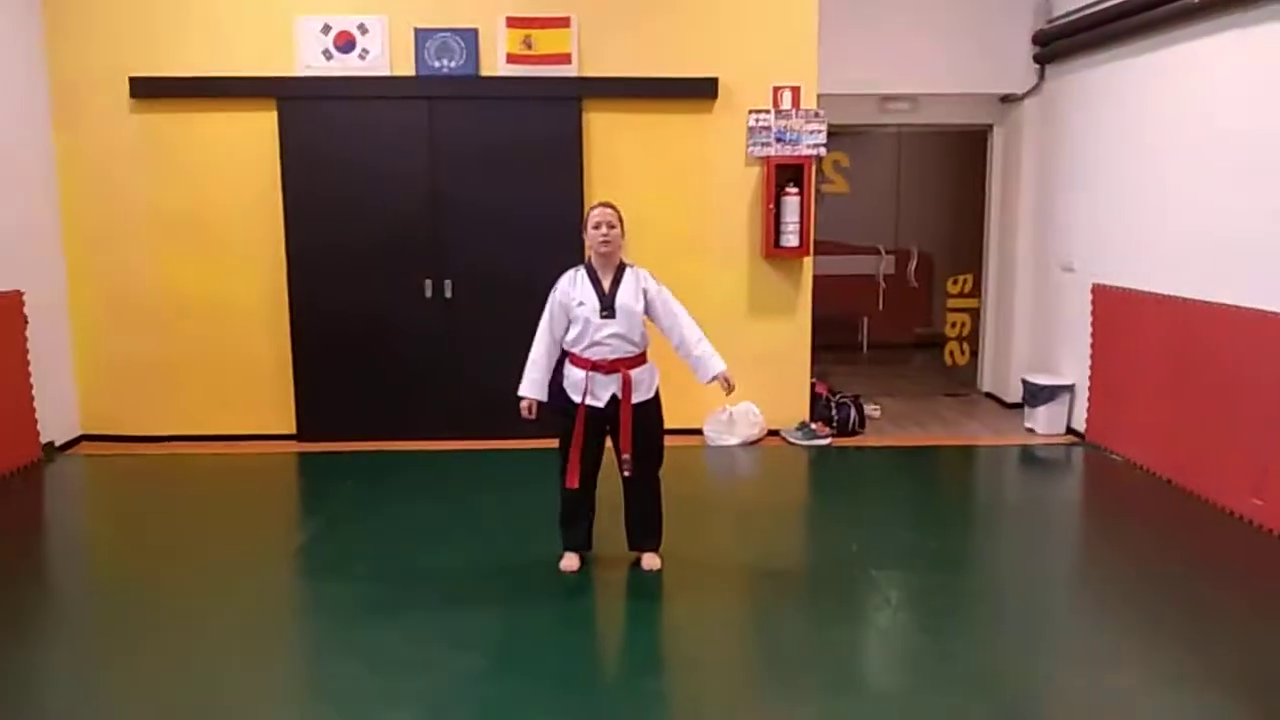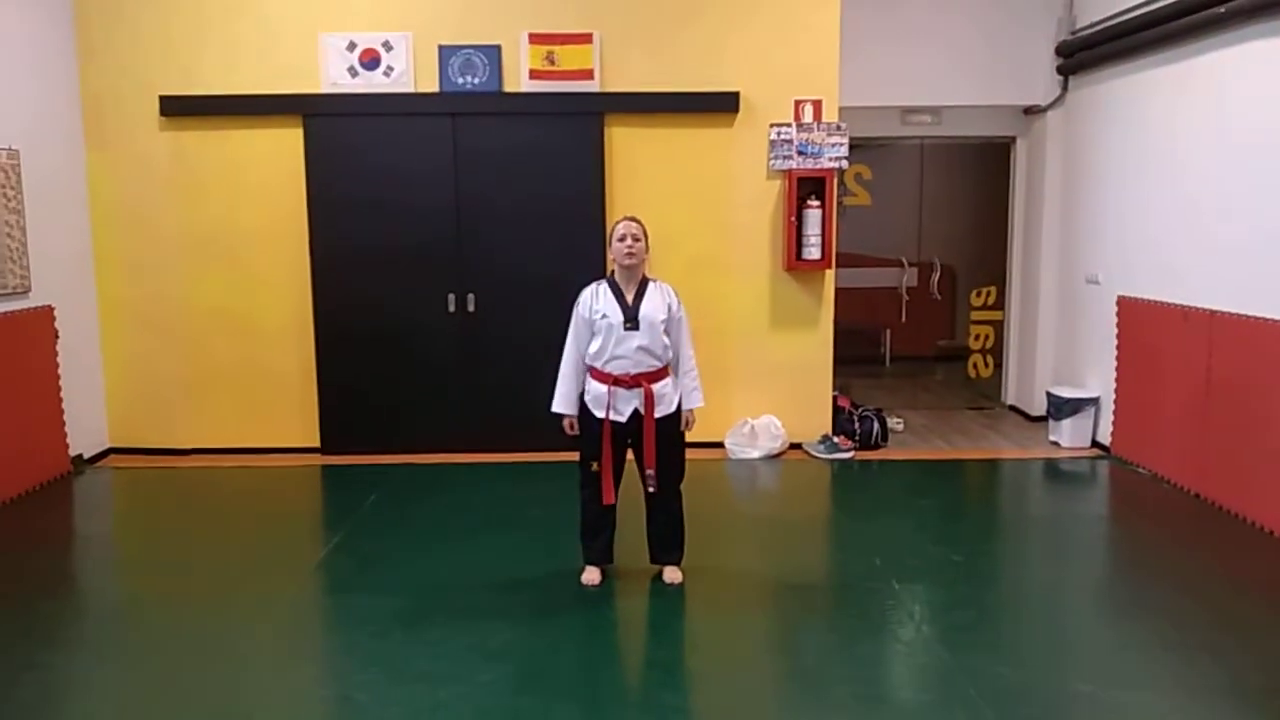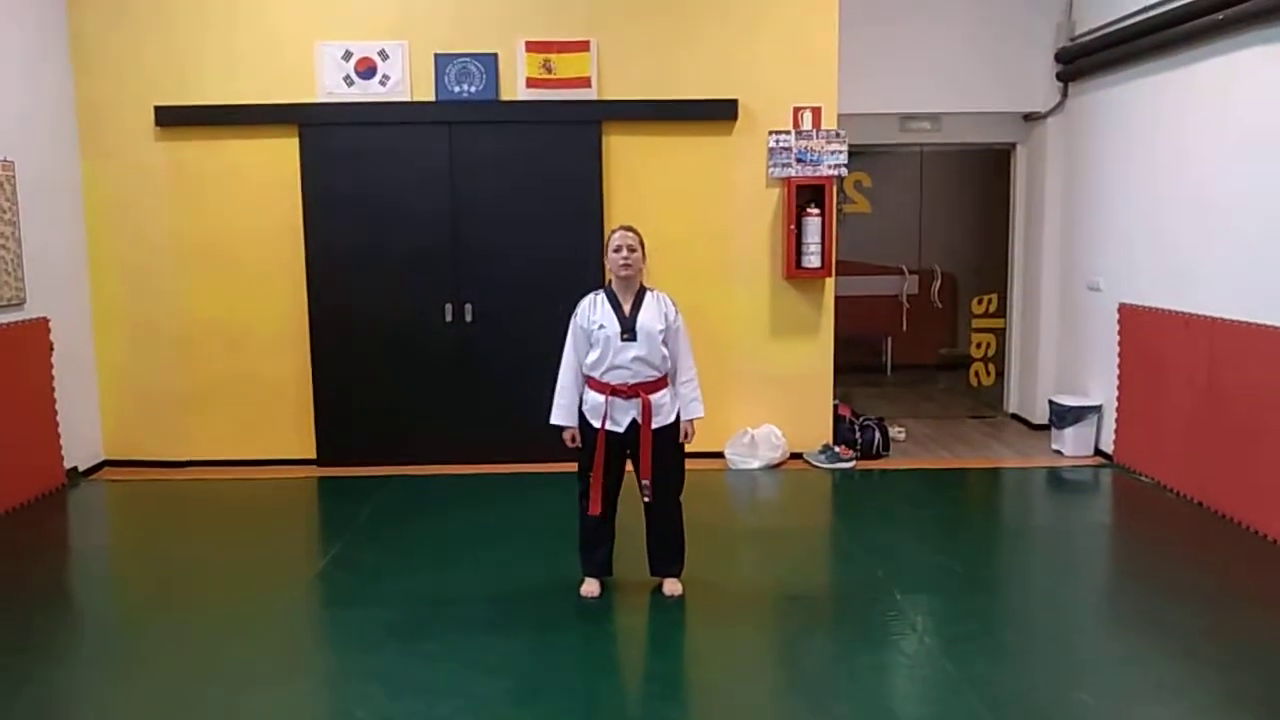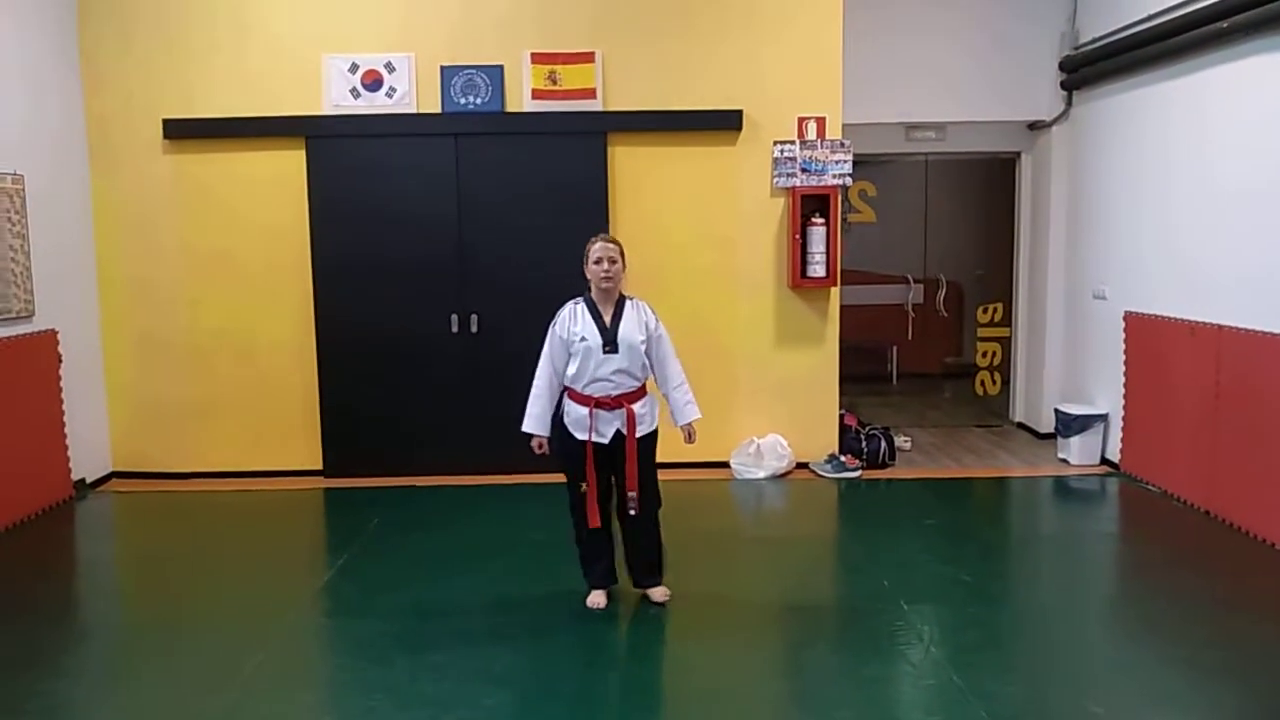
dt=0.5s
person 1, frame 1
left shoulder: (642, 281)
right shoulder: (569, 283)
left elbow: (679, 326)
right elbow: (547, 338)
left wrist: (713, 367)
right wrist: (532, 390)
left hip: (635, 386)
right hip: (584, 386)
left knee: (639, 470)
right knee: (577, 469)
left ankle: (646, 546)
right ankle: (573, 546)
person 1, frame 2
left shoulder: (665, 296)
right shoulder: (591, 297)
left elbow: (683, 353)
right elbow: (574, 354)
left wrist: (689, 402)
right wrist: (567, 406)
left hip: (657, 401)
right hip: (604, 401)
left knee: (663, 484)
right knee: (598, 484)
left ankle: (669, 559)
right ankle: (594, 559)
person 1, frame 3
left shoulder: (663, 306)
right shoulder: (589, 307)
left elbow: (682, 363)
right elbow: (572, 366)
left wrist: (688, 412)
right wrist: (567, 419)
left hip: (655, 411)
right hip: (602, 412)
left knee: (662, 495)
right knee: (596, 495)
left ankle: (668, 570)
right ankle: (594, 571)
person 1, frame 4
left shoulder: (642, 314)
right shoulder: (568, 317)
left elbow: (667, 367)
right elbow: (548, 374)
left wrist: (685, 414)
right wrist: (538, 426)
left hip: (634, 421)
right hip: (584, 423)
left knee: (640, 503)
right knee: (589, 506)
left ankle: (650, 579)
right ankle: (598, 582)
